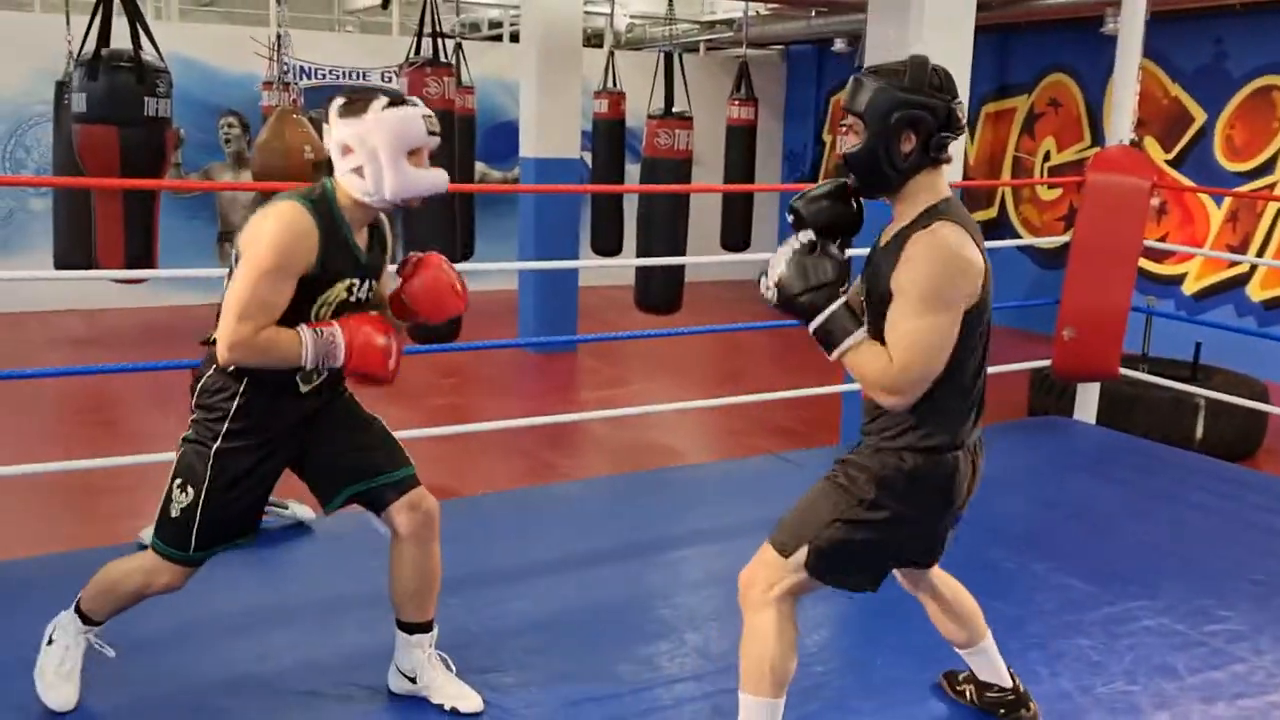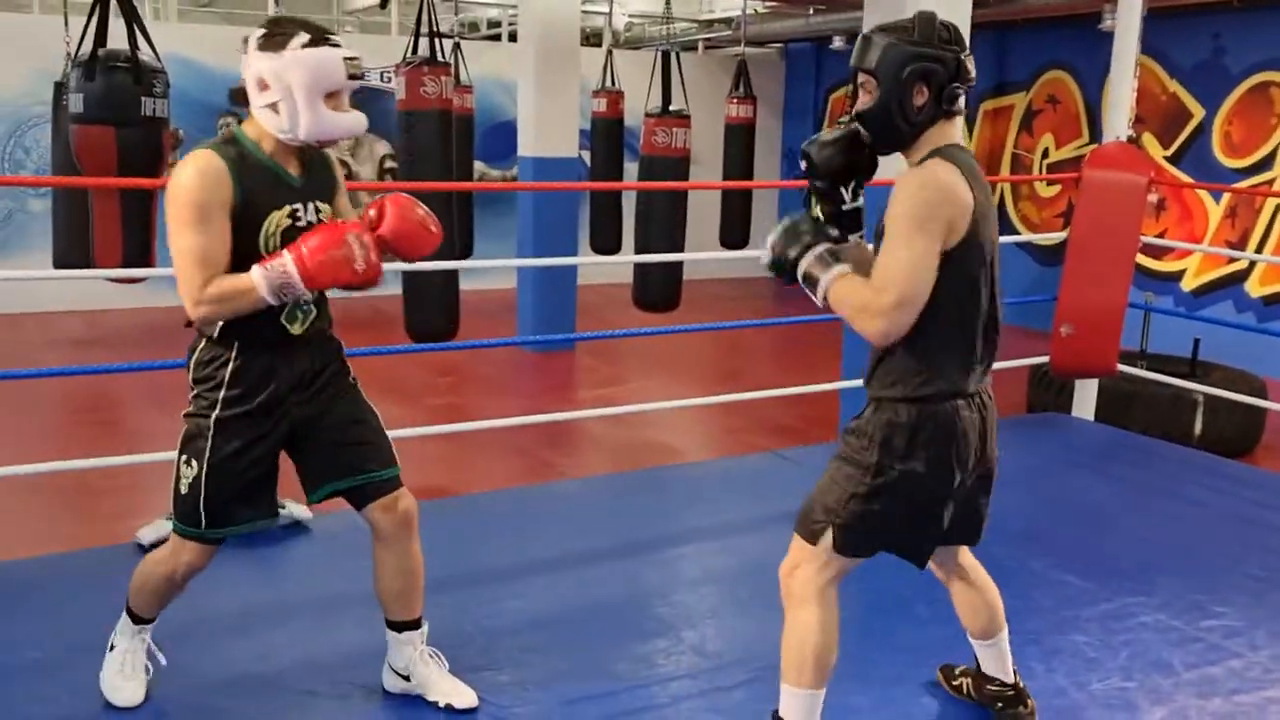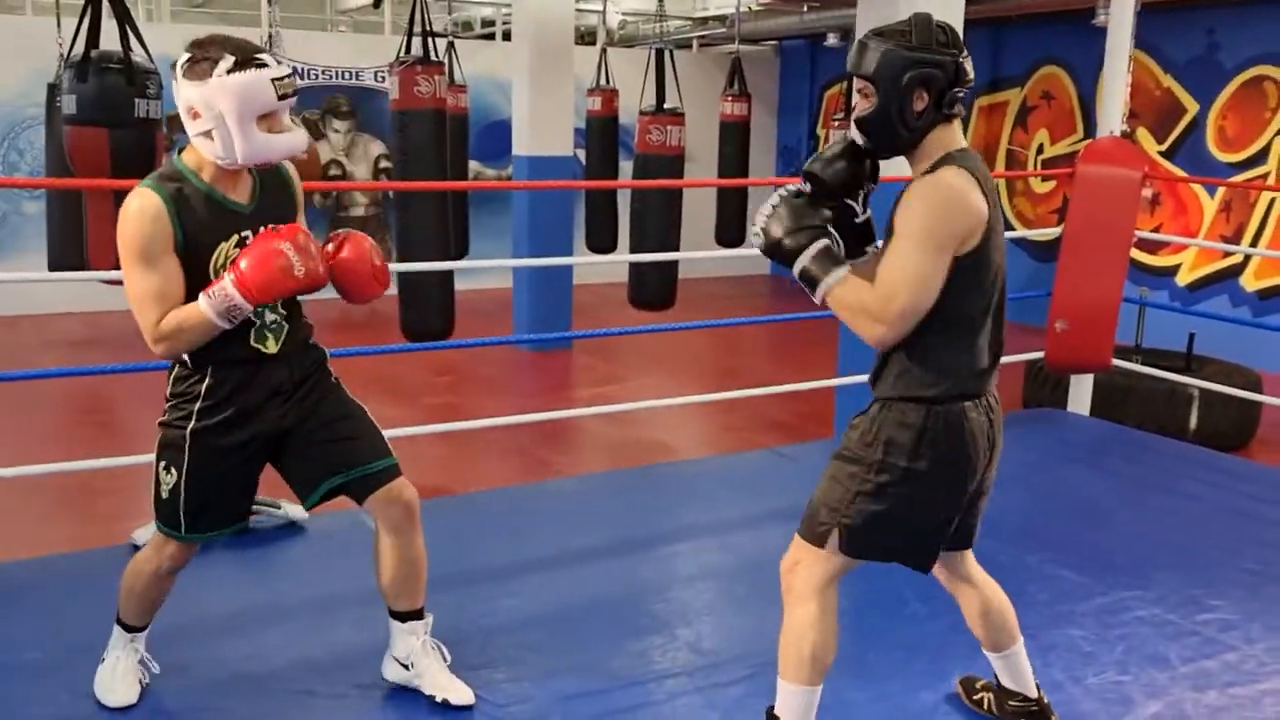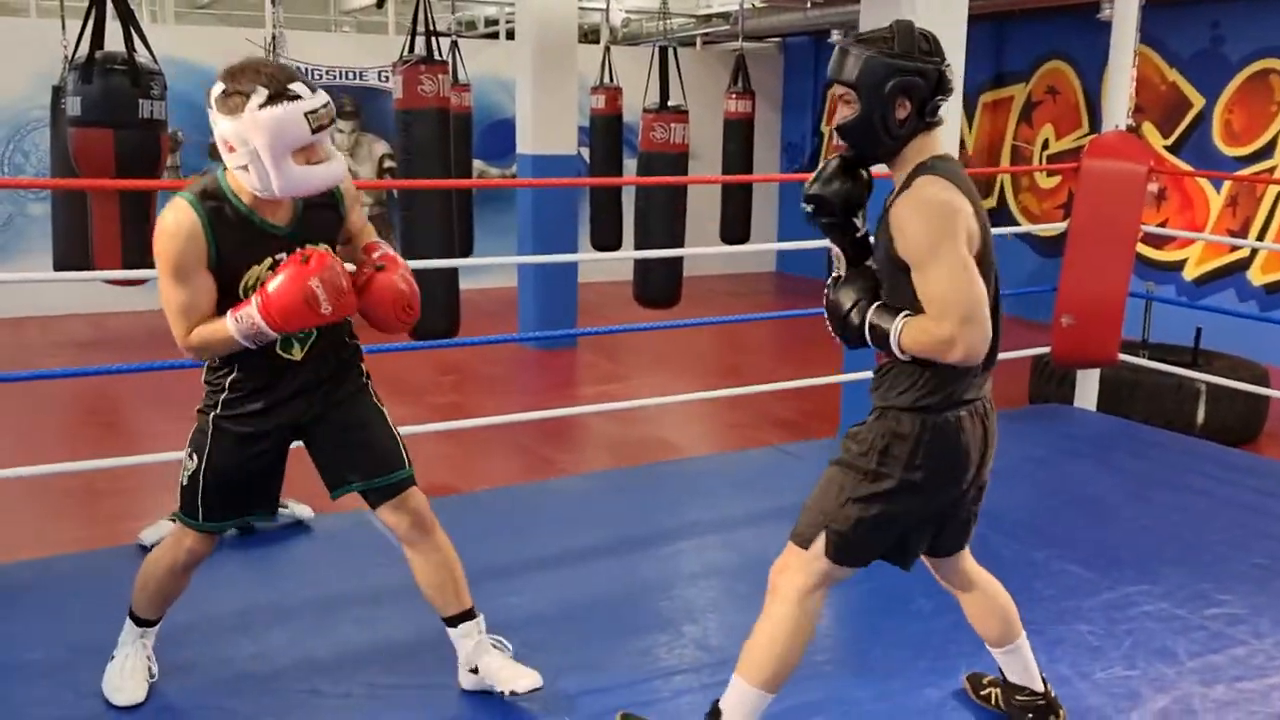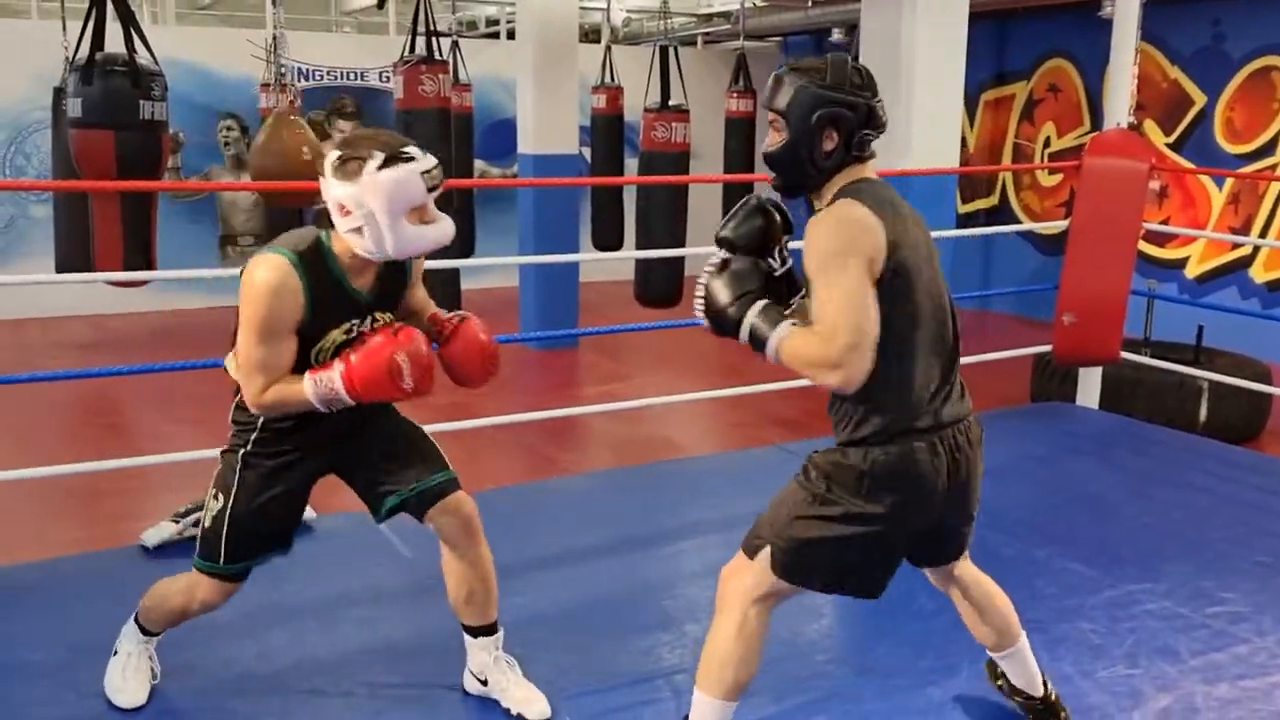
dt=0.2s
person 1, frame 1
left shoulder: (940, 244)
right shoulder: (913, 225)
left elbow: (895, 384)
right elbow: (867, 319)
left wrist: (820, 304)
right wrist: (819, 246)
left hip: (910, 466)
right hip: (931, 456)
left knee: (763, 585)
right knee: (917, 571)
person 1, frame 2
left shoulder: (931, 183)
right shoulder: (951, 175)
left elbow: (880, 317)
right elbow: (883, 283)
left wrist: (809, 256)
right wrist: (832, 202)
left hip: (915, 420)
right hip: (958, 414)
left knee: (806, 574)
right knee: (948, 555)
person 1, frame 3
left shoulder: (942, 190)
right shoulder: (959, 179)
left elbow: (880, 318)
right elbow: (890, 286)
left wrist: (806, 246)
right wrist: (841, 209)
left hip: (921, 422)
right hip: (965, 415)
left knee: (807, 573)
right knee: (954, 565)
person 1, frame 4
left shoulder: (926, 200)
right shoulder: (935, 183)
left elbow: (963, 337)
right elbow: (886, 295)
left wrist: (868, 317)
right wrist: (842, 229)
left hip: (918, 430)
right hip: (958, 422)
left knee: (798, 578)
right knee: (952, 563)
person 1, frame 5
left shoulder: (839, 223)
right shoulder: (886, 210)
left elbow: (838, 364)
left wrist: (748, 312)
right wrist: (764, 270)
left hip: (882, 460)
right hip: (948, 443)
left knee: (743, 589)
right knee: (950, 568)
person 2, frame 1
left shoulder: (376, 227)
right shoulder: (292, 226)
right elbow: (234, 344)
left wrist: (408, 305)
right wrist: (339, 346)
left hip: (321, 398)
right hip: (242, 409)
left knee: (417, 512)
right knee: (170, 568)
left ankle: (416, 663)
right ankle: (72, 629)
person 2, frame 2
left shoulder: (318, 163)
right shoulder: (206, 172)
left elbow: (351, 258)
right elbow: (203, 302)
left wrist: (390, 234)
right wrist: (293, 268)
left hip: (318, 369)
right hip: (239, 383)
left knee: (396, 513)
right knee: (194, 549)
left ankle: (409, 661)
right ankle: (131, 634)
person 2, frame 3
left shoulder: (279, 178)
right shoulder: (152, 207)
right elbow: (161, 336)
left wrist: (343, 259)
right wrist: (243, 289)
left hip: (302, 376)
right hip: (215, 398)
left knee: (398, 503)
right knee: (174, 548)
left ankle: (410, 652)
right ankle: (126, 647)
person 2, frame 4
left shoulder: (327, 185)
right shoulder: (188, 221)
left elbow: (361, 244)
right elbow: (192, 339)
left wrist: (382, 270)
right wrist: (268, 312)
left hip: (334, 374)
right hip: (246, 391)
left knee: (411, 513)
right knee: (193, 541)
left ankle: (475, 653)
right ankle: (135, 642)
person 2, frame 5
left shoulder: (399, 250)
right shoulder: (281, 275)
left elbow: (413, 311)
right elbow: (262, 396)
left wrist: (452, 332)
right wrist: (346, 381)
left hip: (362, 413)
right hip: (279, 430)
left knee: (458, 515)
right knee: (212, 587)
left ankle: (486, 664)
right ankle: (137, 639)
